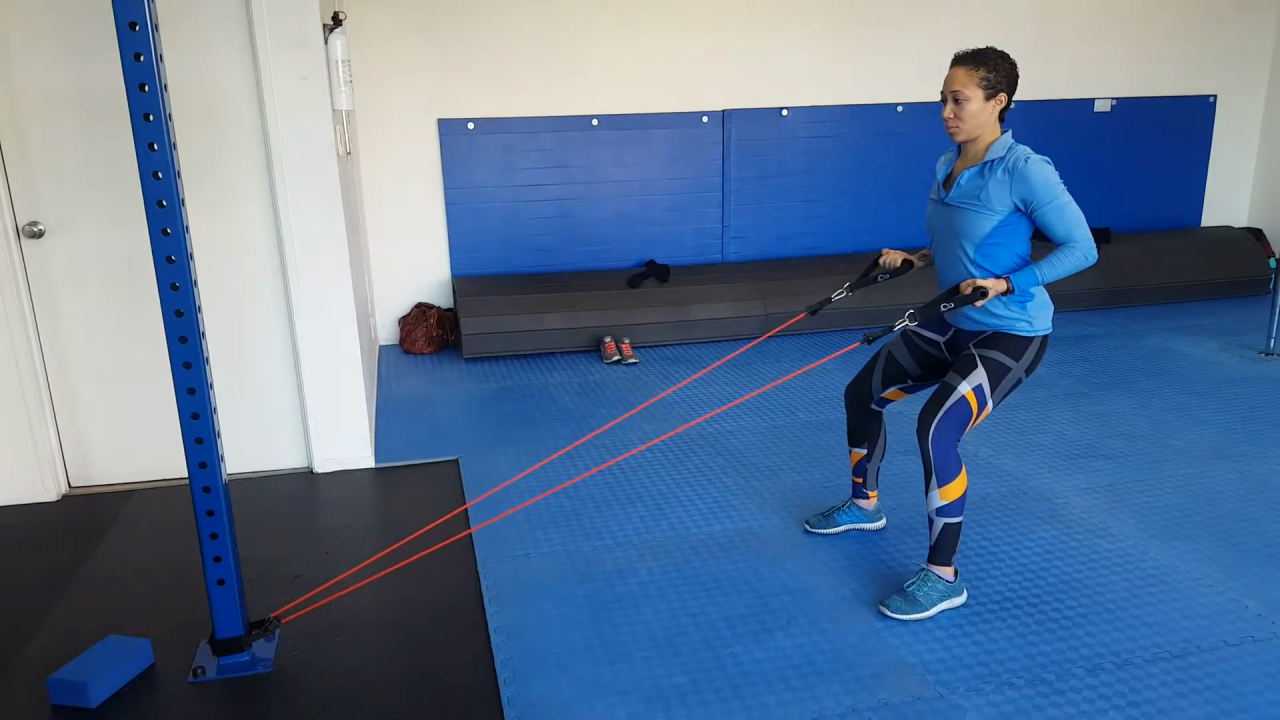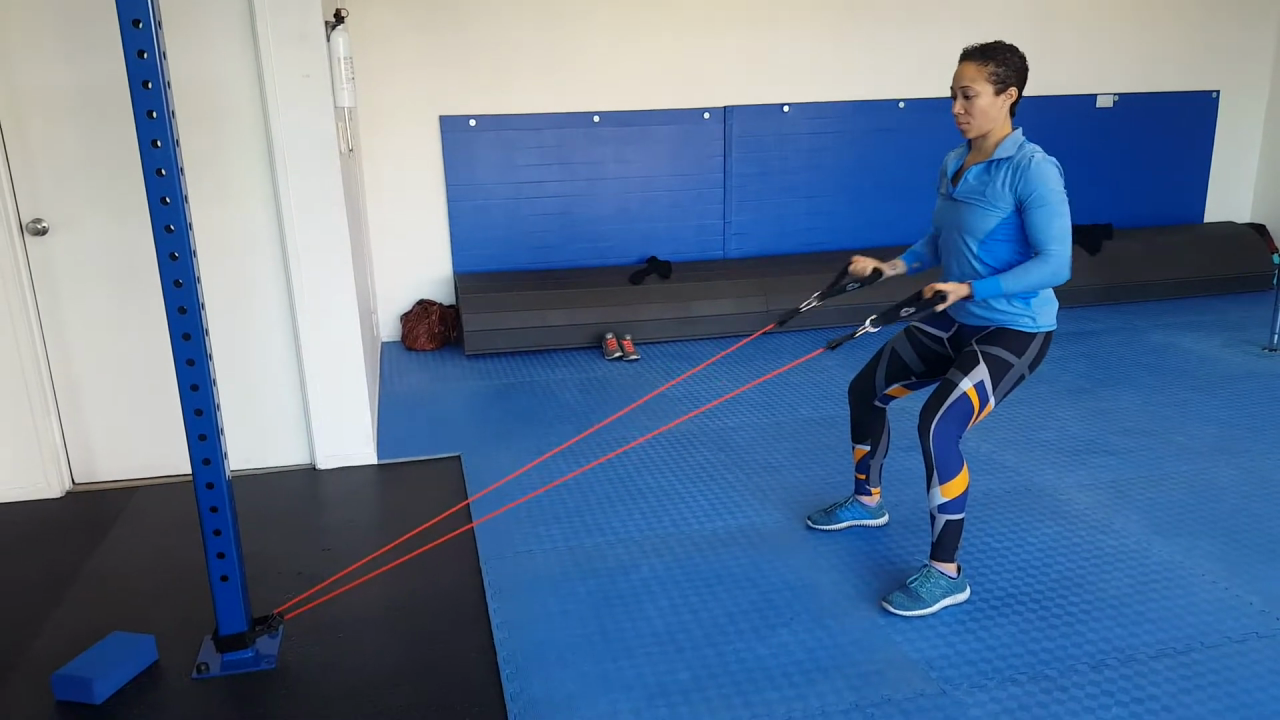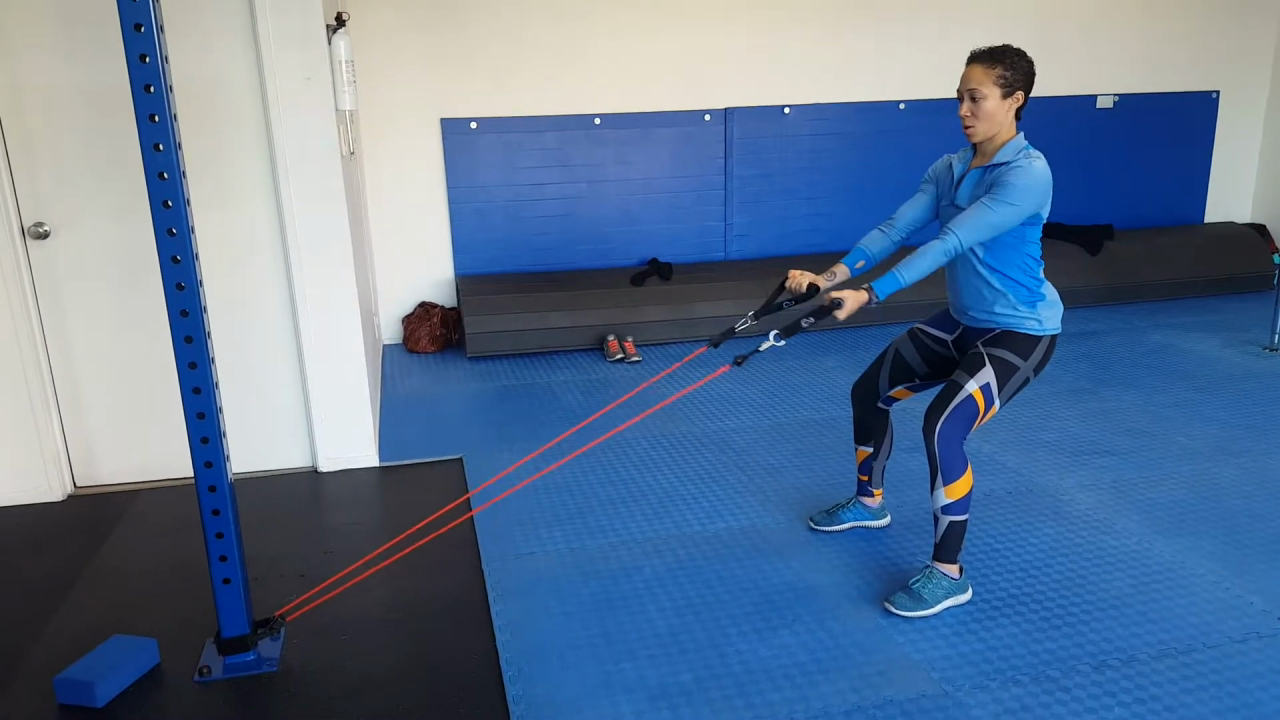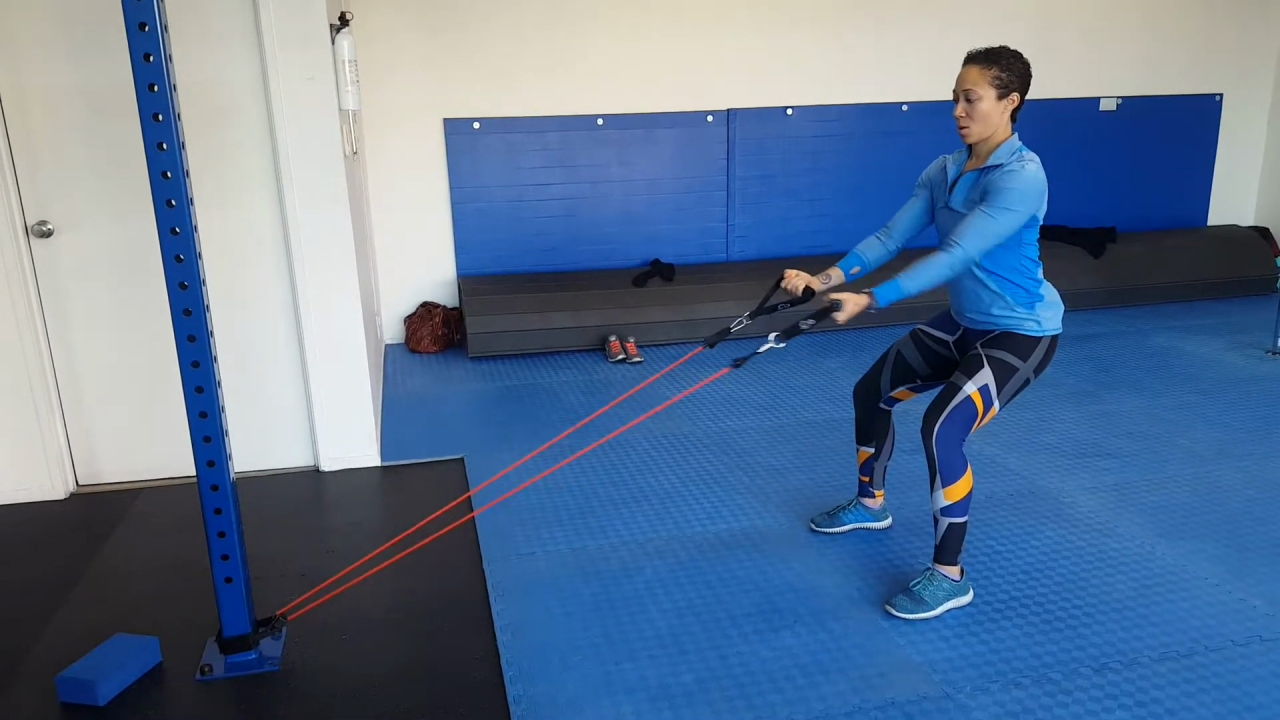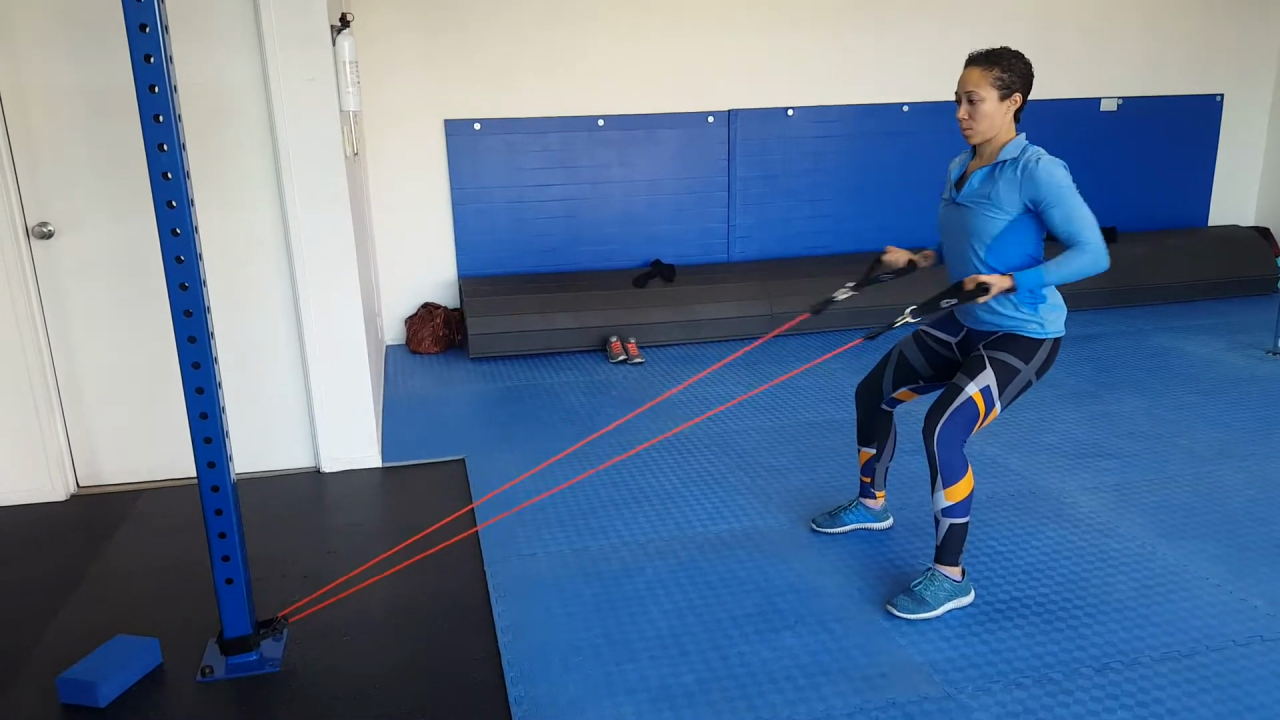
dt=0.5s
person 1, frame 1
left shoulder: (1025, 171)
right shoulder: (946, 167)
left elbow: (1081, 248)
left wrist: (1005, 284)
right wrist: (914, 259)
left hip: (1011, 332)
right hip: (953, 323)
left knee: (936, 428)
right knee: (861, 393)
left ankle: (943, 577)
right ankle: (864, 504)
person 1, frame 2
left shoulder: (1032, 169)
right shoulder: (954, 164)
left elbow: (1056, 263)
left wrist: (971, 288)
right wrist: (892, 266)
left hip: (1015, 328)
right hip: (957, 320)
left knee: (938, 425)
right knee: (866, 390)
left ankle: (946, 573)
right ankle: (867, 501)
person 1, frame 3
left shoulder: (1028, 174)
right shoulder: (949, 169)
left elbow: (949, 244)
right elbow: (895, 229)
left wrist: (868, 294)
right wrist: (831, 276)
left hip: (1019, 330)
right hip: (961, 321)
left knee: (943, 426)
right knee: (868, 391)
left ankle: (948, 574)
right ankle: (868, 502)
person 1, frame 4
left shoulder: (1021, 177)
right shoulder: (944, 170)
left elbow: (955, 256)
right elbow: (892, 235)
left wrist: (869, 299)
right wrist: (825, 279)
left hip: (1021, 332)
right hip: (963, 322)
left knee: (941, 429)
right knee: (871, 392)
left ankle: (949, 576)
right ankle: (871, 504)
person 1, frame 5
left shoulder: (1038, 172)
right shoulder: (958, 169)
left elbow: (1093, 254)
left wrist: (1010, 282)
right wrist: (920, 258)
left hip: (1023, 334)
right hip: (965, 323)
left knee: (942, 429)
right knee: (872, 393)
left ankle: (951, 575)
right ankle: (871, 503)
